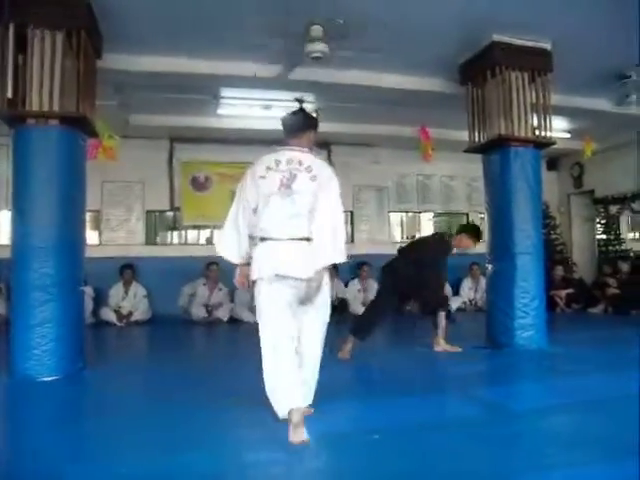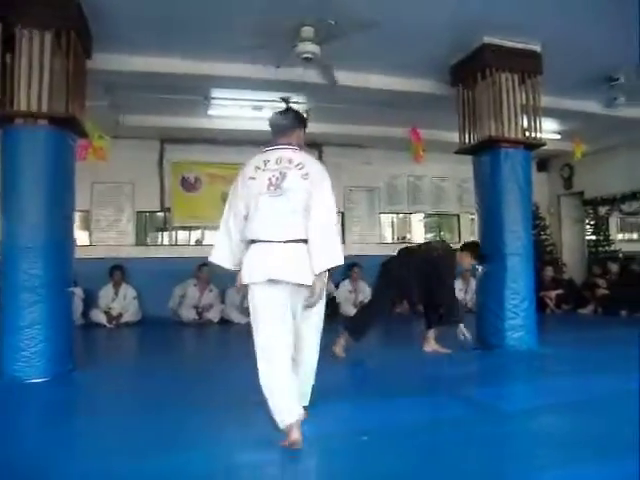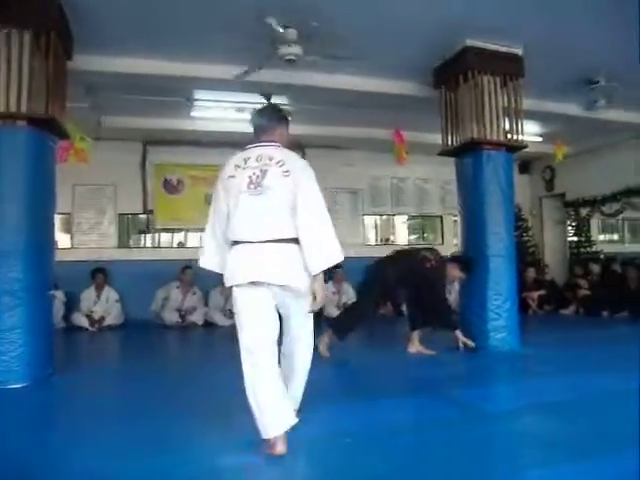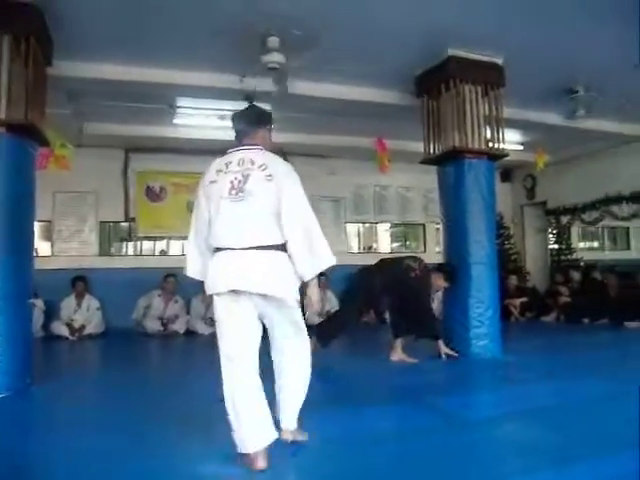
dt=0.1s
person 1, frame 1
left shoulder: (260, 167)
right shoulder: (321, 170)
left elbow: (241, 216)
right elbow: (328, 222)
left wrist: (241, 262)
right wrist: (321, 267)
left hip: (269, 256)
right hip: (307, 257)
left knee: (276, 340)
right knee: (309, 337)
left ankle: (294, 413)
right ankle: (300, 405)
person 1, frame 2
left shoulder: (250, 169)
right shoulder: (312, 168)
left elbow: (234, 220)
right elbow: (323, 222)
left wrist: (236, 266)
right wrist: (321, 272)
left hip: (260, 260)
right hip: (301, 259)
left knee: (272, 346)
right knee: (305, 340)
left ankle: (291, 421)
right ankle: (295, 408)
person 1, frame 3
left shoulder: (231, 167)
right shoulder: (294, 164)
left elbow: (218, 223)
right elbow: (312, 219)
left wrist: (222, 270)
right wrist: (318, 273)
left hip: (244, 261)
right hip: (287, 260)
left knee: (257, 350)
right knee: (298, 340)
left ankle: (274, 434)
right ankle: (288, 408)
person 1, frame 4
left shoulder: (213, 172)
right shoulder: (278, 167)
left elbow: (200, 230)
right elbow: (299, 224)
left wrist: (207, 277)
right wrist: (311, 278)
left hip: (226, 269)
right hip: (272, 267)
left knee: (238, 360)
right knee: (292, 348)
left ankle: (255, 447)
right ankle: (288, 425)
person 2, frame 1
left shoulder: (444, 242)
right shoulder: (441, 246)
left elbow: (436, 278)
right elbow: (433, 278)
right wrist: (440, 310)
left hip: (413, 275)
right hip: (397, 275)
left knee: (441, 302)
right knee: (380, 307)
left ankle: (440, 342)
right ankle: (347, 346)
person 2, frame 2
left shoulder: (446, 251)
right shoulder: (448, 262)
right elbow: (448, 293)
right wrist: (459, 323)
left hip: (409, 277)
right hip: (396, 276)
right knee: (376, 308)
left ankle: (430, 342)
right ankle: (340, 342)
person 2, frame 3
left shoulder: (437, 261)
right shoulder: (436, 273)
right elbow: (440, 303)
right wrist: (456, 331)
left hip: (394, 276)
right hip: (382, 277)
left knee: (419, 303)
right knee: (362, 308)
left ankle: (414, 344)
right ankle: (325, 340)
person 2, frame 4
left shoulder: (422, 271)
right shoulder: (421, 282)
right elbow: (425, 312)
right wrist: (439, 341)
left hip: (378, 283)
right hip: (368, 285)
left knee: (403, 311)
right knee: (347, 315)
left ankle: (397, 351)
